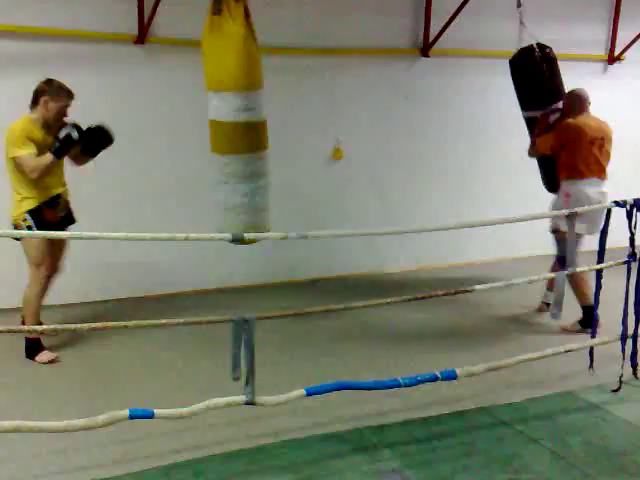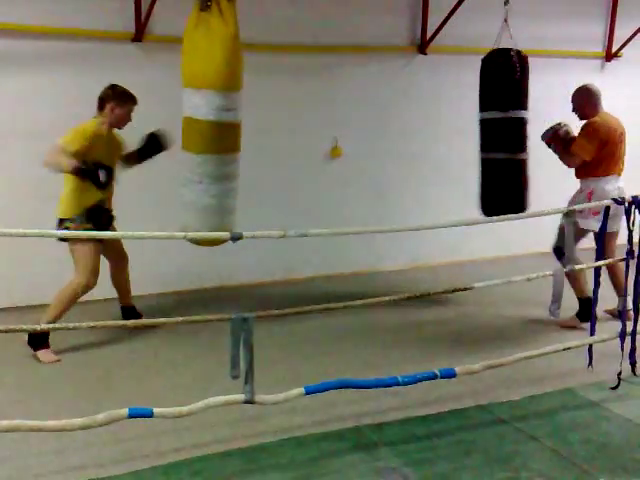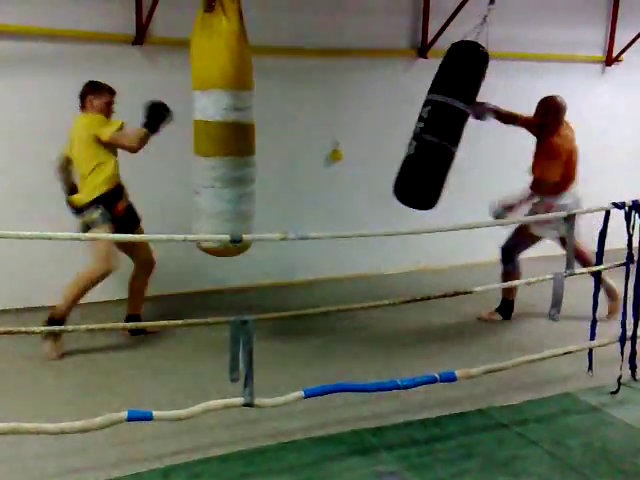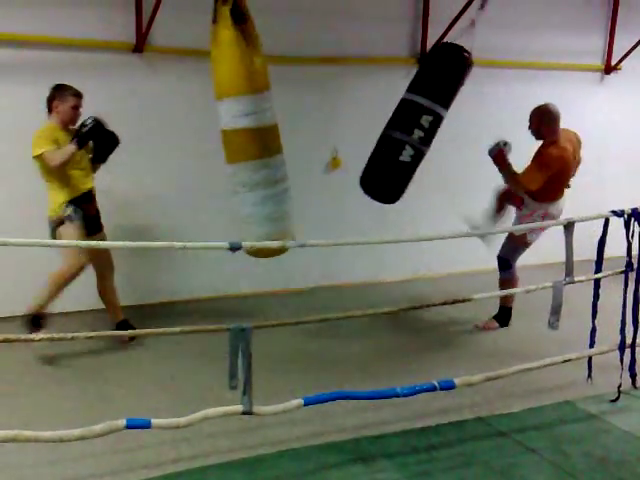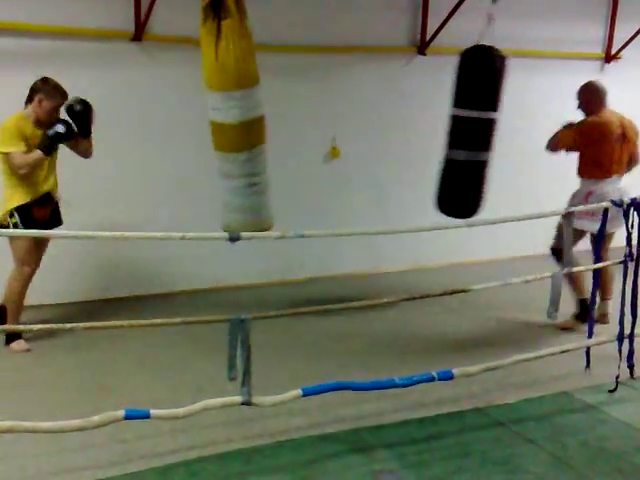
dt=0.5s
person 1, frame 1
left shoulder: (57, 127)
right shoulder: (18, 130)
left elbow: (80, 159)
right elbow: (34, 171)
left wrist: (92, 145)
right wrist: (59, 149)
left hip: (57, 205)
right hip: (32, 210)
left knee: (51, 269)
right knee: (40, 273)
left ankle: (30, 317)
right ankle: (32, 344)
person 1, frame 2
left shoulder: (108, 135)
right shoulder: (89, 132)
left elbow: (125, 161)
right elbow: (54, 159)
left wrist: (146, 150)
right wrist: (84, 170)
left hip: (97, 209)
right hip: (79, 215)
left knee: (120, 259)
right knee: (85, 279)
left ankle: (128, 311)
right ankle: (38, 335)
person 1, frame 3
right shoulder: (93, 122)
left elbow: (65, 166)
right elbow: (132, 143)
left wrist: (73, 191)
right wrist: (152, 124)
left hip: (113, 204)
right hip: (102, 202)
left knee: (146, 262)
right knee: (103, 266)
left ankle: (134, 320)
right ankle: (56, 319)
person 1, frame 4
left shoulder: (73, 136)
right shoulder: (45, 136)
left elbow: (89, 169)
right elbow: (55, 164)
left wrist: (102, 152)
right wrist: (79, 143)
left hip: (84, 207)
right hip: (67, 208)
left knee: (105, 267)
right knee: (76, 263)
left ankle: (121, 324)
right ankle: (35, 315)
person 1, frame 5
left shoulder: (52, 125)
left elbow: (85, 151)
left wrist: (84, 125)
right wrist: (47, 144)
left hip: (46, 203)
left knee: (30, 267)
right knee: (24, 267)
person 2, frame 1
left shoulder: (567, 127)
right shoulder: (605, 128)
left elbow: (534, 150)
left wrist: (542, 129)
left hip: (575, 193)
right hip: (598, 192)
left knee: (566, 256)
right knee: (565, 249)
left ankle: (589, 317)
right ankle: (549, 297)
person 2, frame 2
left shoulder: (594, 126)
right shoulder: (615, 122)
left elbow: (571, 161)
left wrist: (554, 143)
right wrist: (571, 140)
left hip: (594, 192)
right hip: (614, 189)
left knee: (562, 248)
right knee: (610, 254)
left ankle: (586, 309)
right ankle: (624, 307)
person 2, frame 3
left shoulder: (554, 144)
right shoulder: (561, 126)
left elbow: (543, 185)
right elbow: (520, 120)
left wrist: (515, 204)
right wrist: (492, 110)
left hip: (554, 206)
right hip: (561, 202)
left knee: (509, 252)
right knee: (576, 250)
left ankle: (506, 310)
right ankle: (609, 289)
person 2, frame 4
left shoulder: (550, 155)
right shoulder: (571, 137)
left elbow: (522, 185)
right elbow: (577, 161)
left wrist: (502, 163)
left hip: (542, 210)
right hip: (533, 196)
left knee: (506, 258)
right knee: (505, 194)
left ankle: (503, 315)
person 2, frame 5
left shoulder: (592, 124)
left elbow: (552, 146)
left wrist: (567, 131)
left hip: (593, 194)
right hip: (616, 192)
left knee: (560, 249)
right knee: (602, 254)
left ankle: (583, 309)
right ankle: (603, 308)
